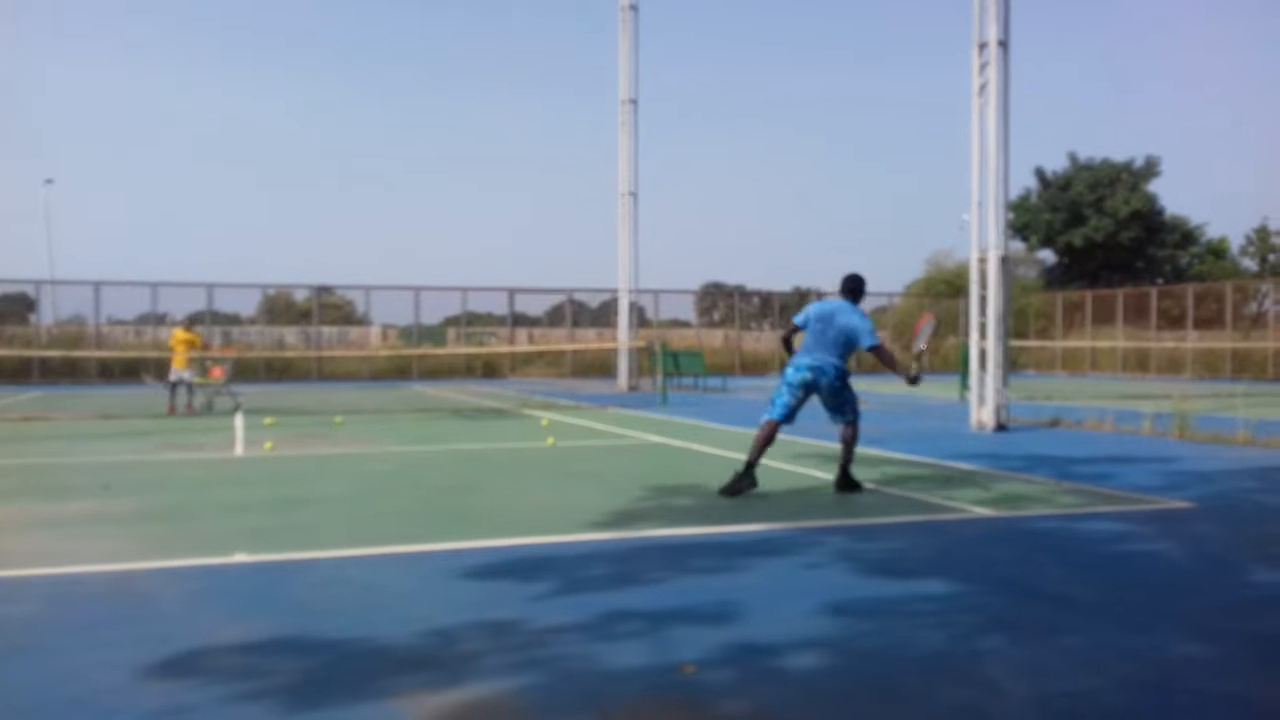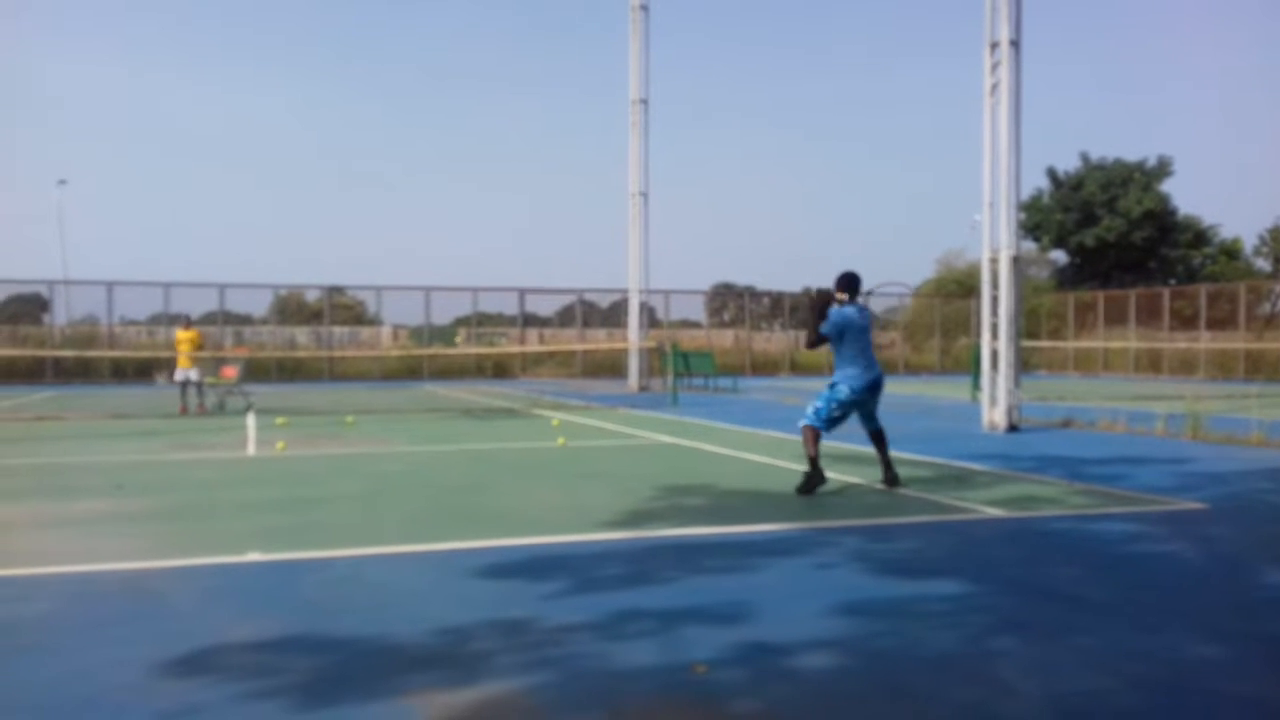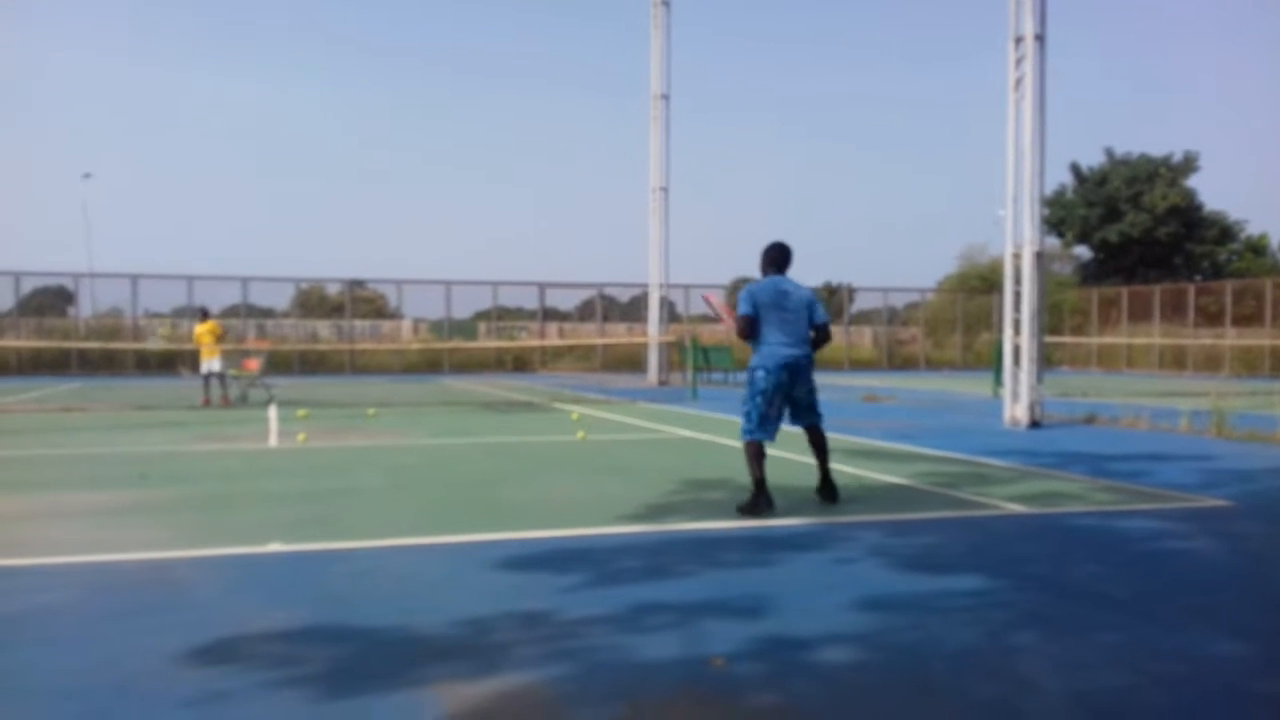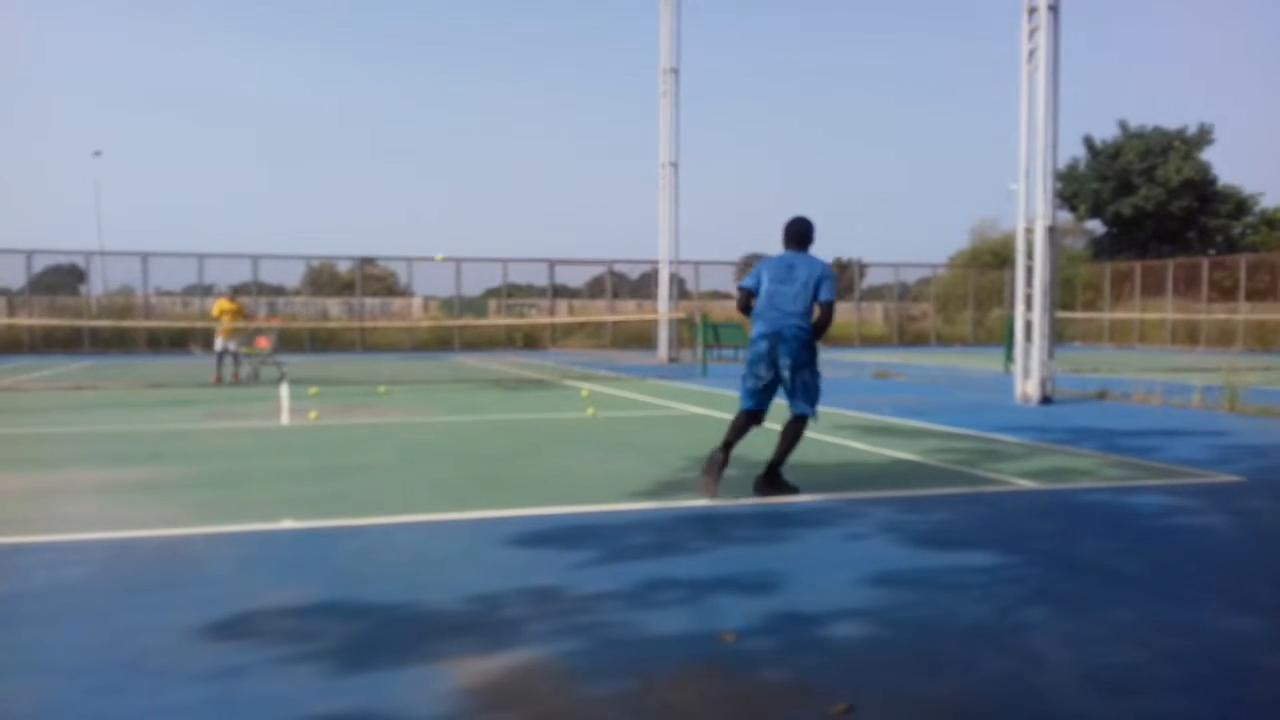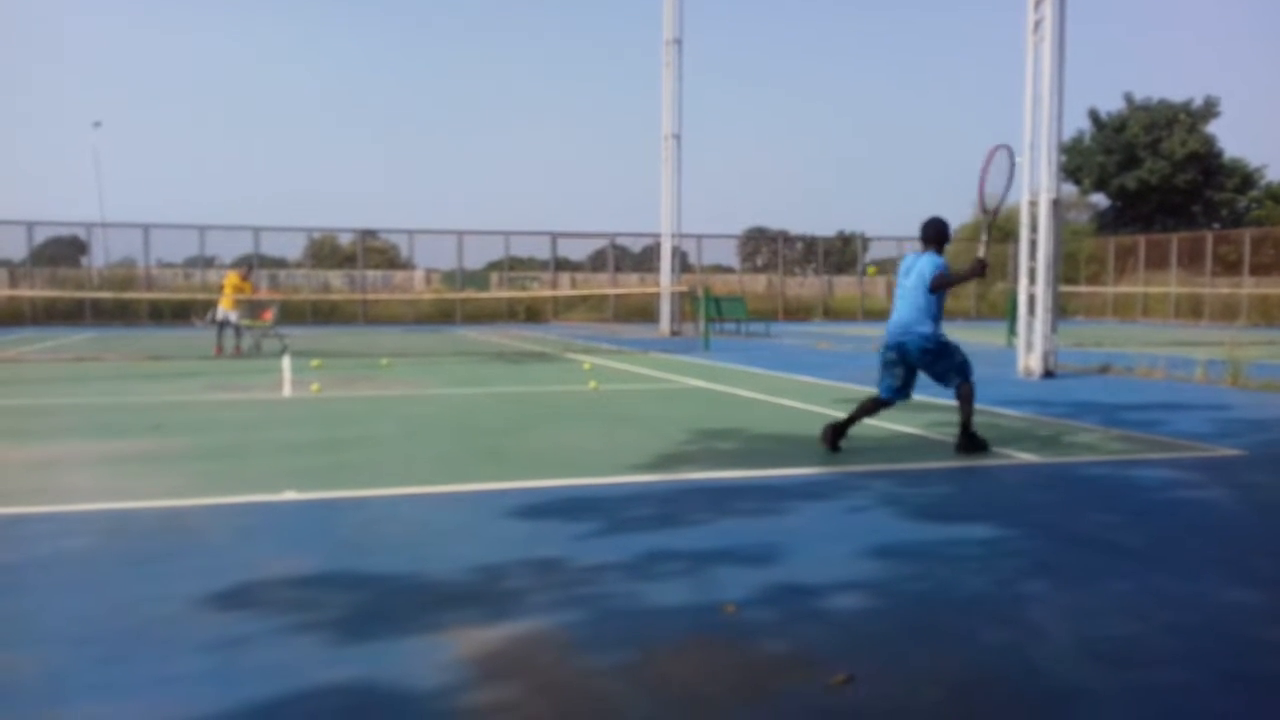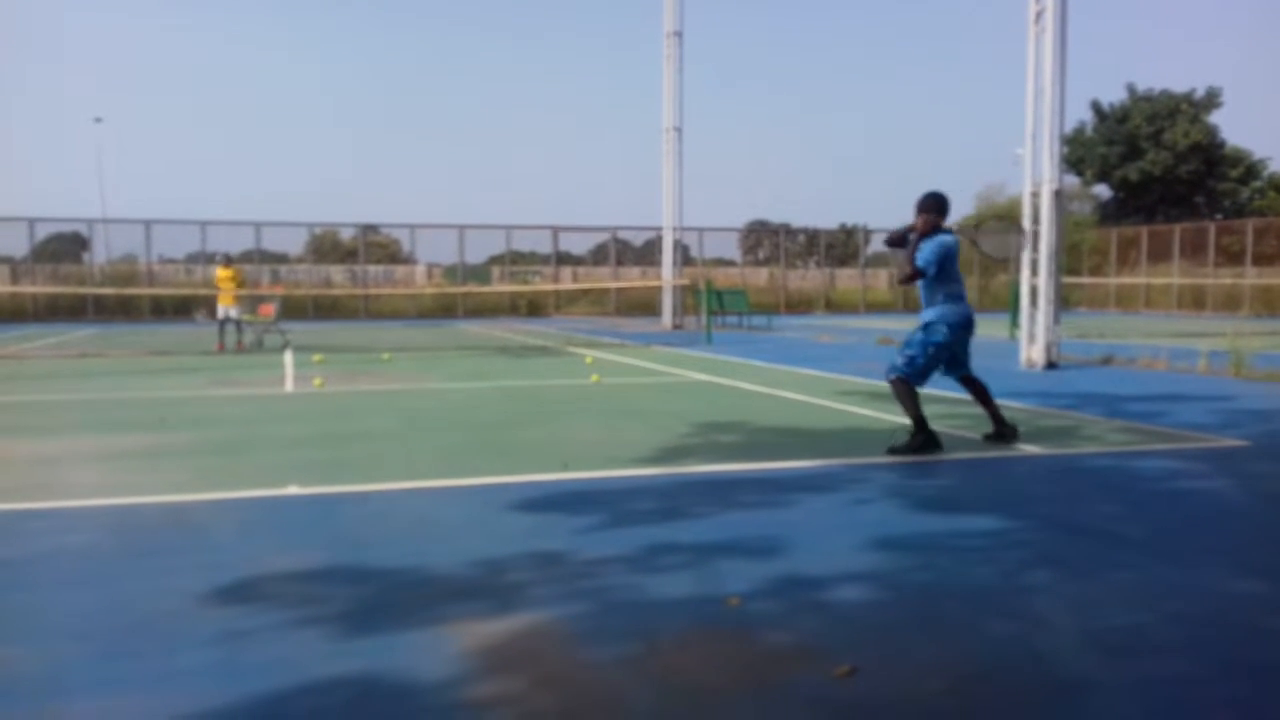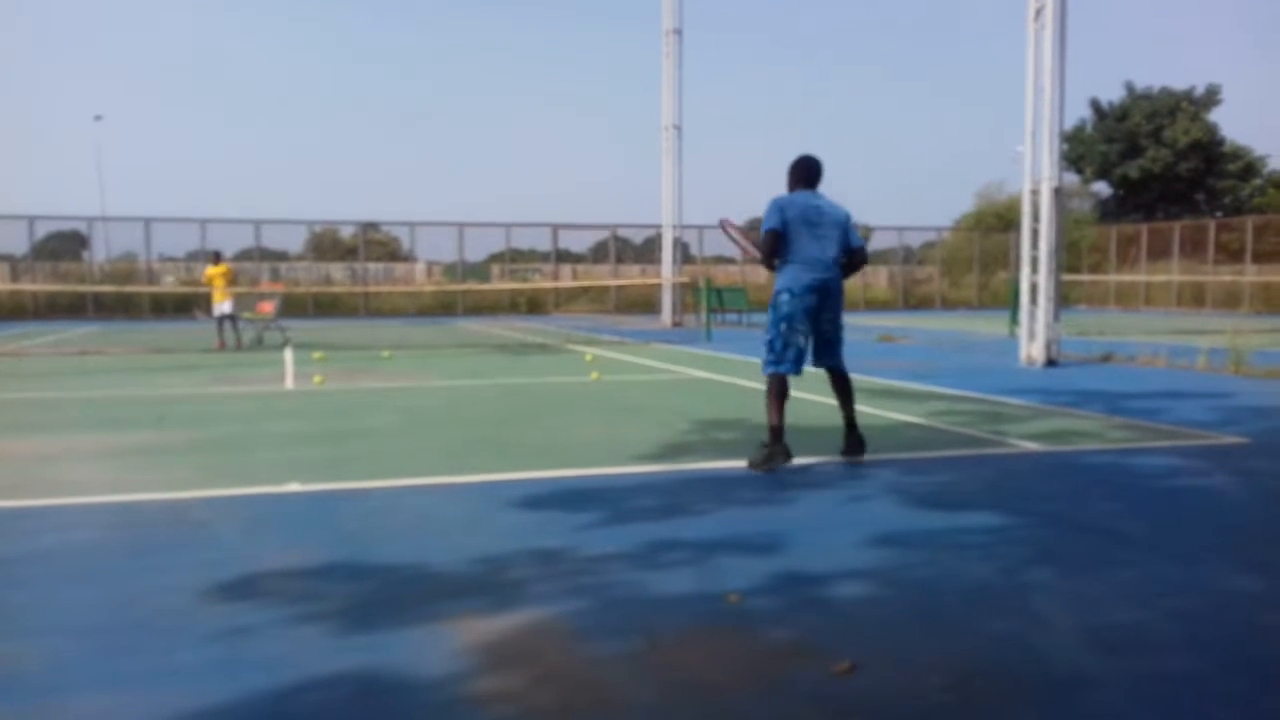
dt=0.7s
person 1, frame 1
left shoulder: (818, 307)
right shoulder: (861, 320)
left elbow: (788, 334)
right elbow: (877, 350)
left wrist: (791, 355)
right wrist: (903, 372)
left hip: (799, 367)
right hip: (830, 372)
left knee: (772, 420)
right knee: (849, 420)
left ankle: (747, 473)
right ankle: (843, 476)
person 1, frame 2
left shoulder: (840, 316)
right shoulder: (862, 312)
left elbow: (811, 343)
left wrist: (815, 311)
right wrist: (823, 308)
left hip: (849, 384)
right hip: (873, 380)
left knee: (810, 423)
right knee: (872, 425)
left ankle: (815, 472)
right ankle: (889, 471)
person 1, frame 3
left shoulder: (752, 291)
right shoulder: (806, 294)
left elbow: (743, 331)
right elbow: (824, 335)
left wrist: (745, 333)
left hip: (766, 367)
right hip: (799, 365)
left knee: (754, 435)
right knee: (812, 424)
left ankle: (760, 493)
right ankle: (826, 482)
person 1, frame 4
left shoulder: (764, 266)
right shoulder: (821, 270)
left elbow: (742, 303)
right elbow: (826, 316)
left hip: (763, 339)
right hip: (796, 339)
left knee: (751, 409)
right knee: (801, 411)
left ankle: (722, 452)
right ankle: (770, 475)
person 1, frame 5
left shoulder: (908, 262)
right shoulder: (935, 263)
right elbow: (936, 284)
right wrist: (970, 273)
left hip: (895, 342)
right hip: (926, 342)
left knee: (889, 396)
right knee: (962, 376)
left ankle: (839, 427)
right ankle: (966, 437)
person 1, frame 6
left shoulder: (939, 243)
right shoulder: (933, 236)
left elbow: (905, 277)
right elbow: (891, 241)
left wrist: (915, 239)
right wrist: (911, 230)
left hip: (941, 323)
right hip: (958, 318)
left knee: (898, 376)
right knee: (964, 376)
left ankle: (923, 433)
right ankle: (1002, 426)
person 1, frame 7
left shoulder: (781, 205)
right shoulder: (838, 211)
left elbow: (768, 248)
right elbow: (859, 258)
left wrist: (770, 263)
left hip: (792, 291)
right hip: (829, 291)
left knee: (776, 368)
right knee: (834, 365)
left ankle: (776, 443)
right ankle: (852, 432)
